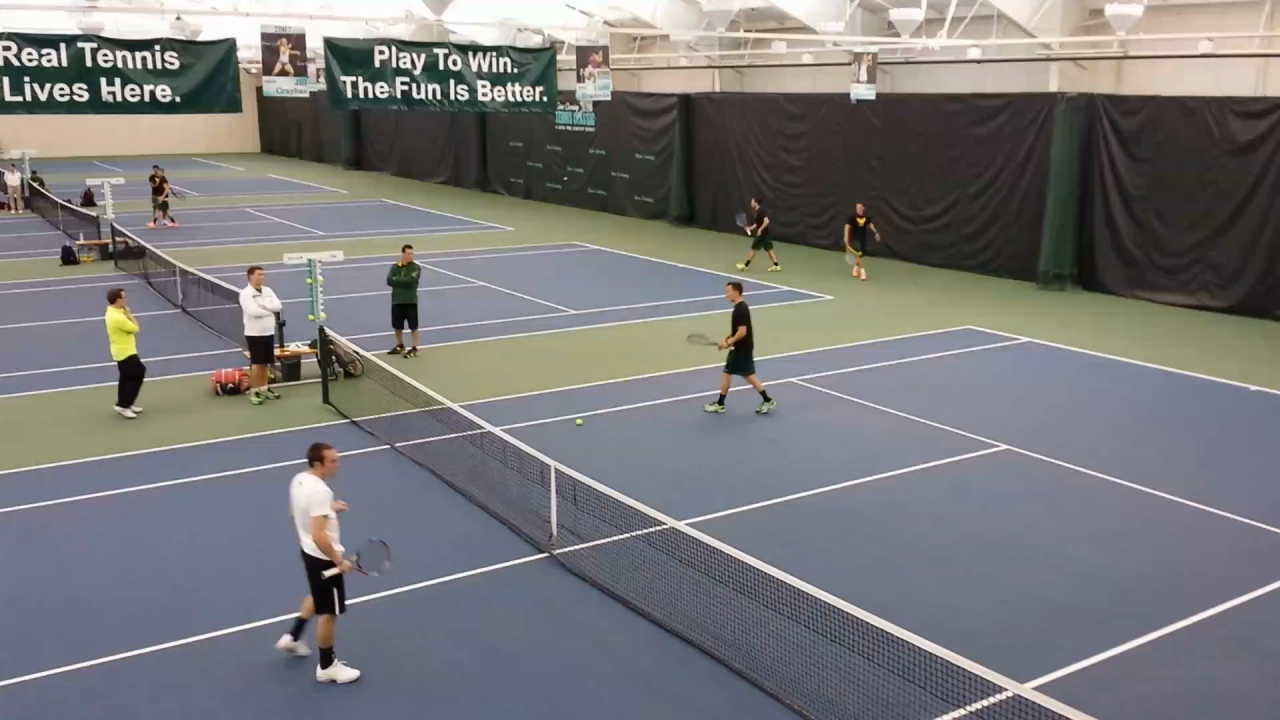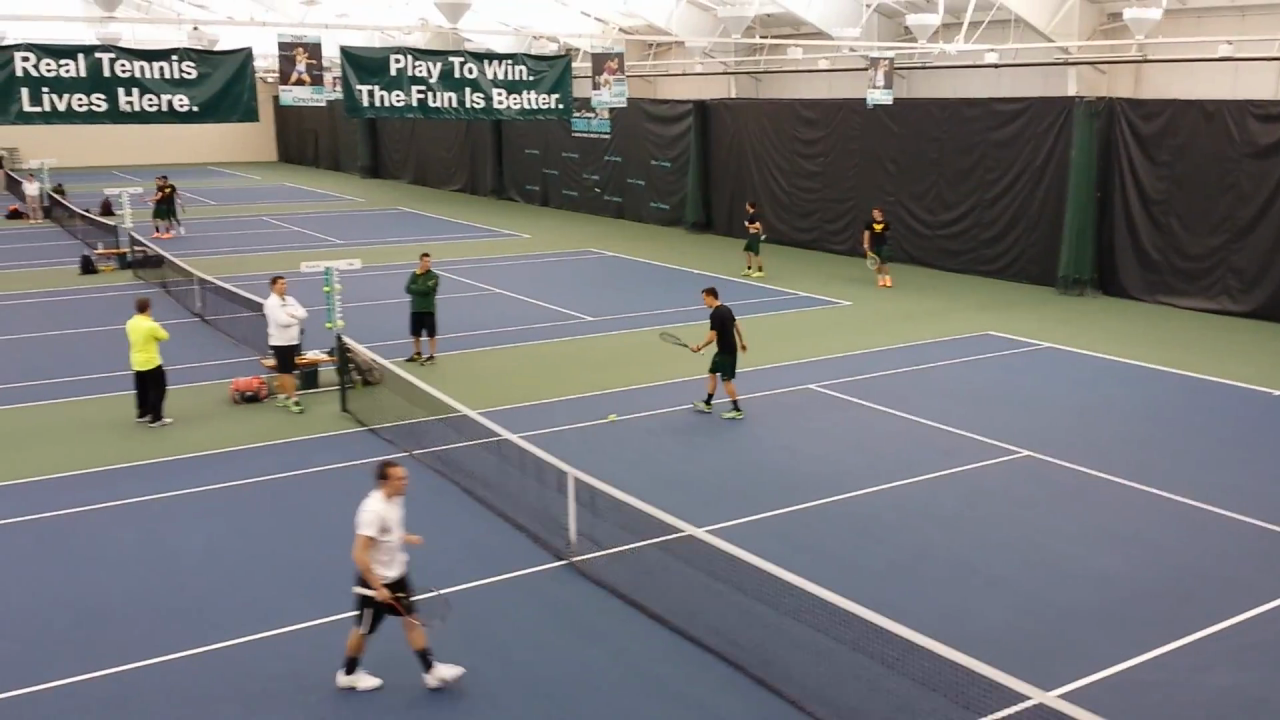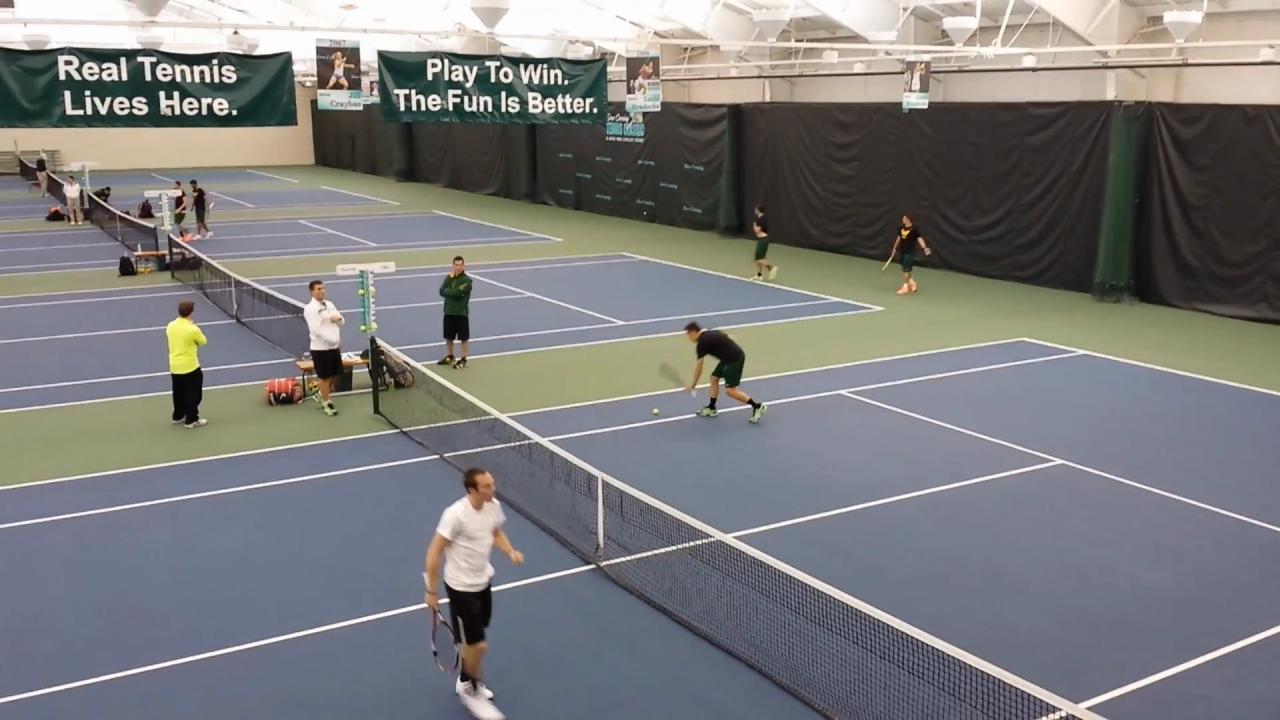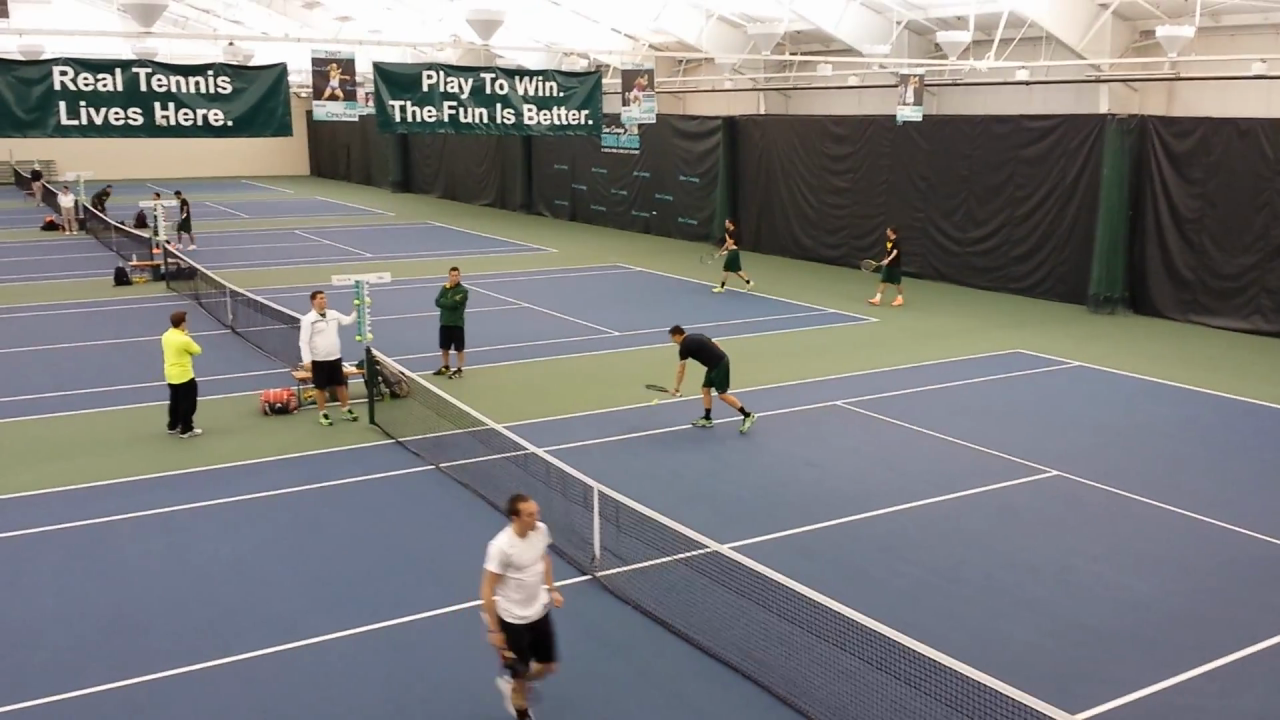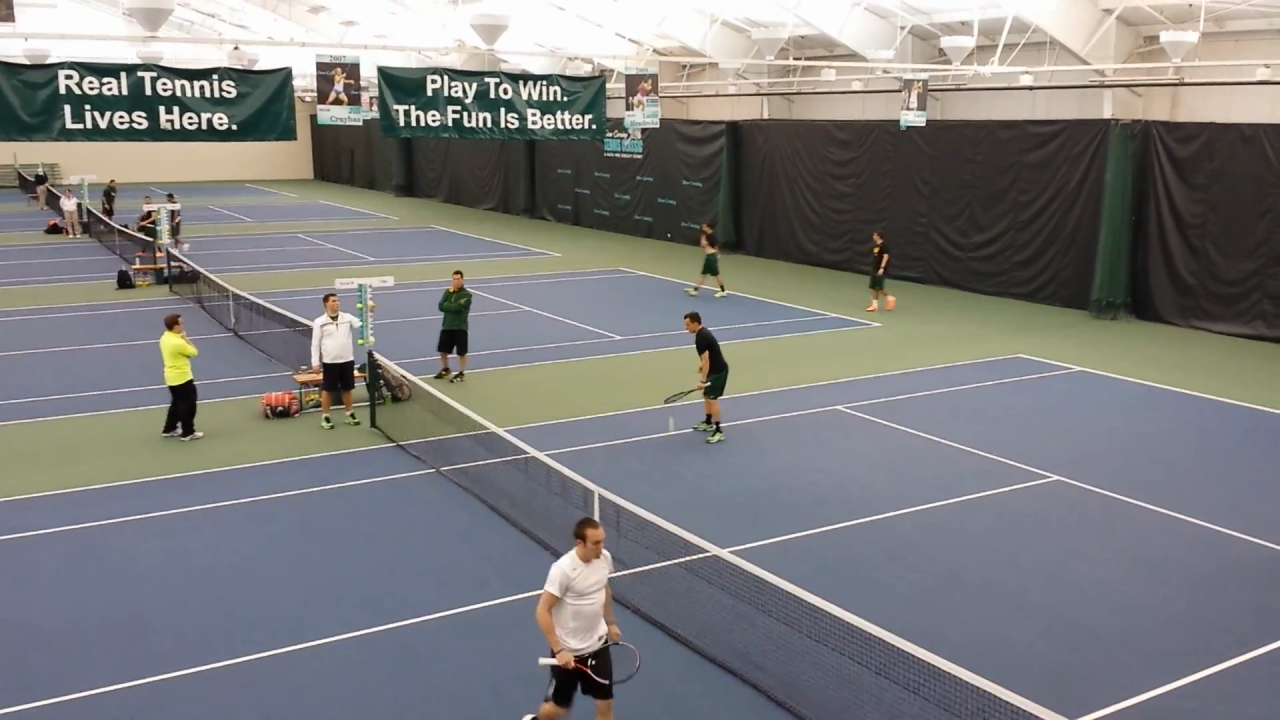
dt=0.4s
person 1, frame 1
left shoulder: (299, 479)
right shoulder: (319, 492)
right elbow: (319, 536)
right wrist: (339, 561)
left hip: (311, 554)
right hip: (323, 558)
left knee: (317, 599)
right knee: (330, 613)
left ankle: (292, 637)
right ankle: (327, 666)
person 1, frame 2
left shoulder: (395, 500)
right shoulder: (374, 511)
right elbow: (360, 554)
left wrist: (404, 538)
right wrist: (377, 587)
left hip: (398, 572)
right hip: (378, 580)
left knee: (411, 621)
right knee: (365, 629)
left ankle: (432, 671)
right ankle: (348, 674)
person 1, frame 3
left shoulder: (493, 506)
right shoulder: (455, 515)
right elbow: (433, 553)
left wrist: (511, 552)
right wrist: (432, 591)
left hip: (483, 583)
right hip: (461, 589)
left knee: (470, 640)
right knee: (477, 645)
left ankle: (466, 682)
right ankle: (473, 693)
person 1, frame 4
left shoulder: (541, 530)
right shoulder: (501, 547)
right elbow: (487, 591)
left wrist: (551, 589)
right wrist: (493, 629)
left hip: (540, 612)
right hip: (512, 621)
left knee: (548, 666)
right knee: (521, 678)
left ankle: (512, 684)
person 1, frame 5
left shoulder: (605, 558)
right shoulder: (563, 569)
right elbow: (542, 612)
left wrist: (611, 623)
right wrist: (560, 650)
left hip: (598, 644)
right hip: (568, 651)
